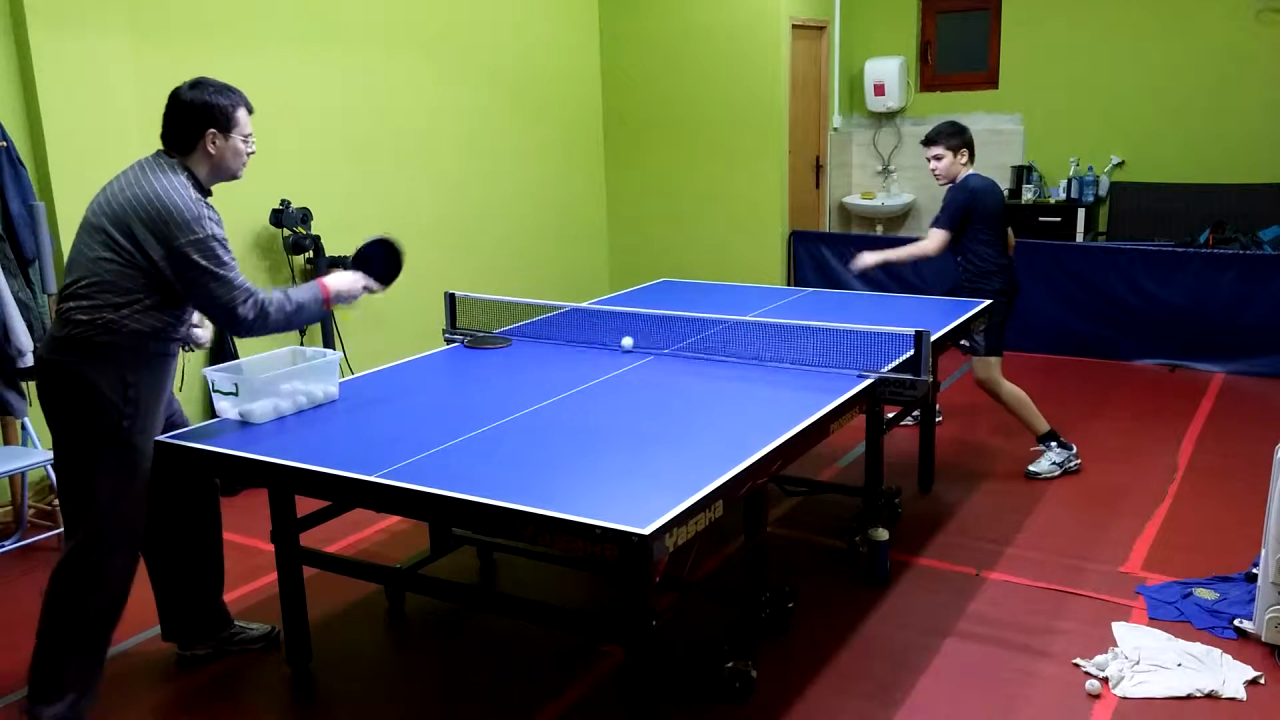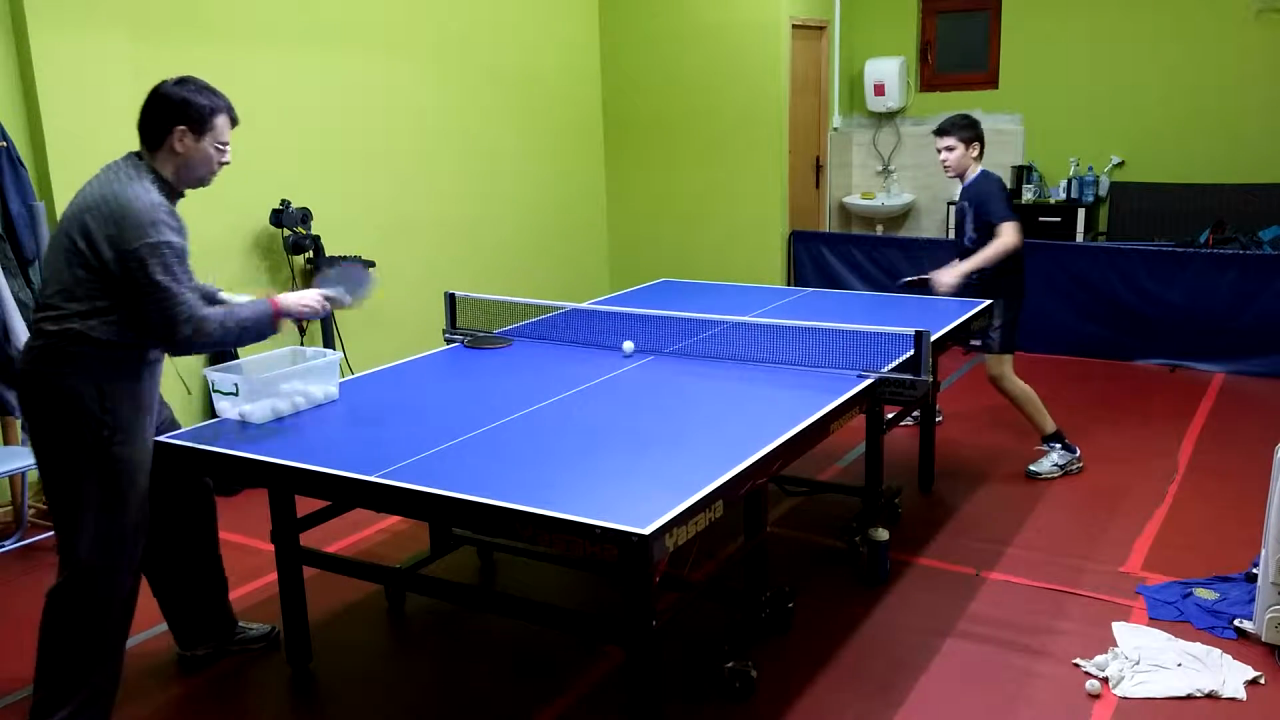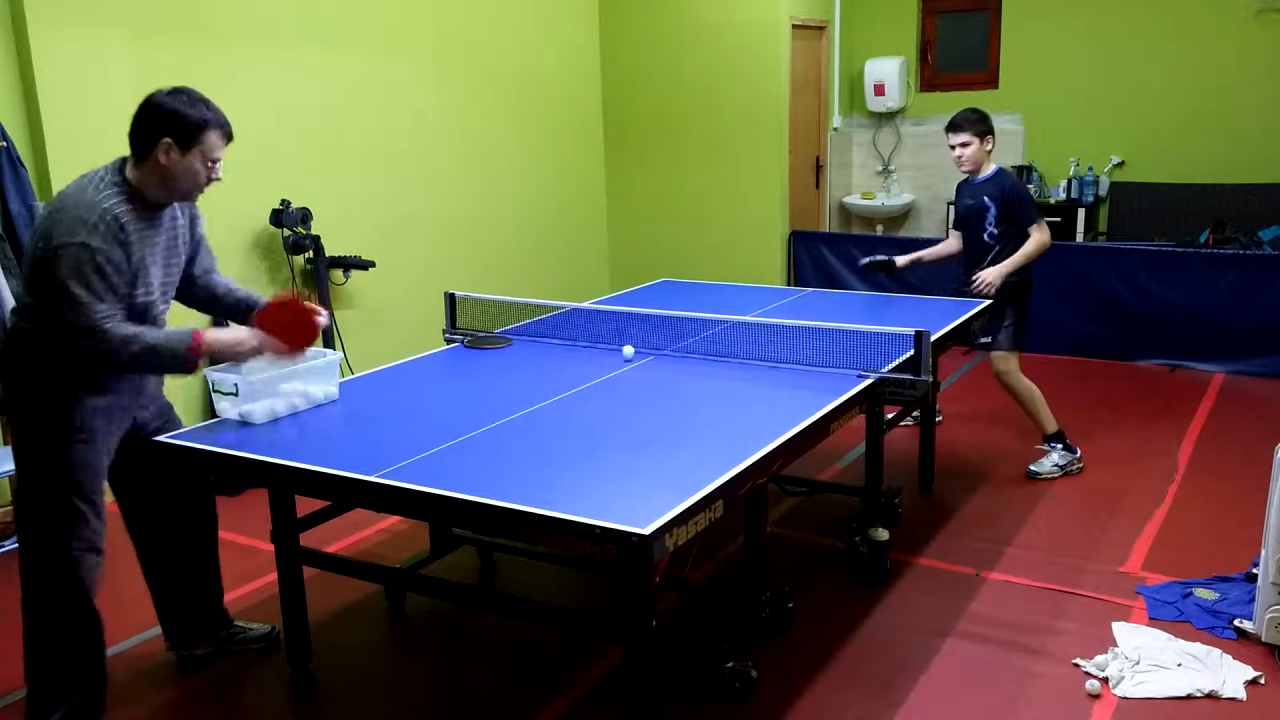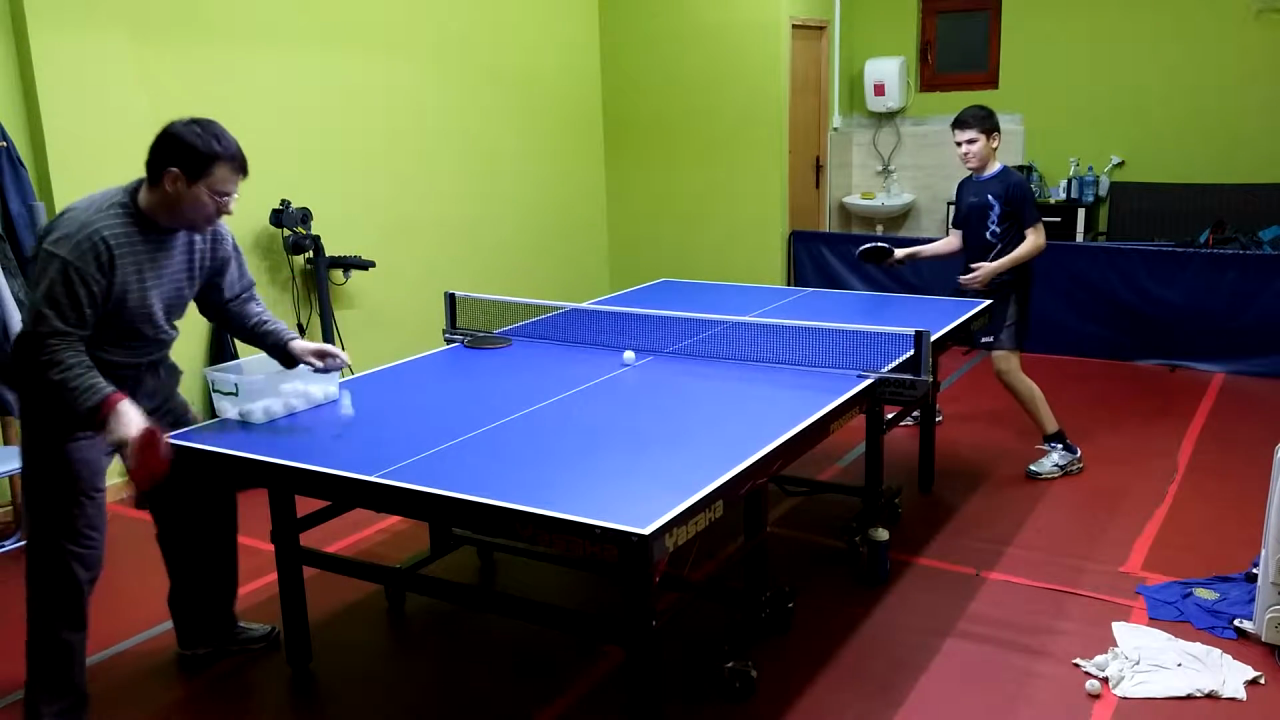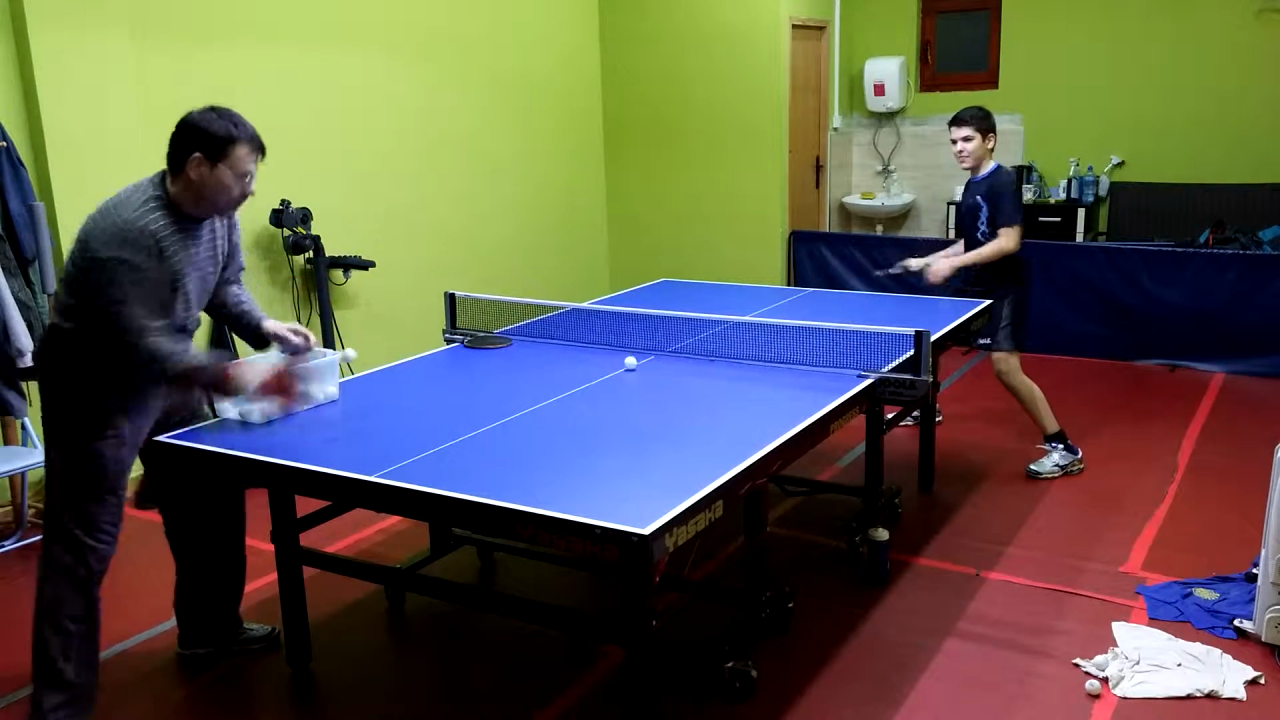
dt=0.2s
person 1, frame 1
left shoulder: (155, 182)
right shoulder: (179, 209)
right elbow: (243, 313)
left wrist: (192, 311)
right wrist: (326, 292)
left hip: (129, 371)
right hip: (100, 381)
left knee: (186, 498)
right knee: (104, 545)
left ankle: (201, 627)
person 1, frame 2
left shoulder: (152, 192)
right shoulder: (136, 210)
right elbow: (184, 329)
left wrist: (223, 302)
right wrist: (278, 312)
left hip: (127, 382)
right hip: (84, 393)
left knee: (181, 505)
right knee: (104, 559)
left ankle: (204, 629)
person 1, frame 3
left shoulder: (178, 206)
right shoulder: (87, 217)
left elbow: (198, 282)
right elbow: (91, 336)
left wrist: (264, 311)
right wrist: (203, 345)
left hip: (131, 384)
right hip: (60, 396)
left knee: (183, 502)
right knee: (70, 561)
left ankle: (199, 629)
person 1, frame 4
left shoulder: (207, 231)
right shoulder: (82, 236)
left elbow: (236, 301)
right elbow: (53, 349)
left wrist: (291, 347)
right wrist: (111, 409)
left hip: (148, 382)
right hip: (71, 397)
left knee: (205, 499)
right knee: (68, 557)
left ankle: (206, 628)
person 1, frame 5
left shoulder: (216, 217)
right shoulder: (129, 230)
left elbow: (224, 289)
right elbow: (142, 345)
left wrist: (268, 329)
right wrist: (227, 375)
left hip: (166, 381)
right hip: (93, 389)
left knee: (215, 495)
right knee: (82, 546)
left ankle: (209, 628)
person 2, frame 1
left shoulder: (962, 191)
right shoulder: (988, 188)
left elbow: (933, 246)
right elbow: (1008, 242)
left wrist: (878, 257)
left hip: (988, 293)
right hip: (983, 288)
left knee: (986, 376)
left ankle: (1060, 448)
person 2, frame 2
left shoulder: (986, 186)
right shoulder: (970, 188)
left elbow: (1009, 239)
left wrist: (958, 269)
right wrist: (952, 271)
left hip: (998, 292)
right hip: (977, 289)
left knee: (999, 373)
left ankle: (1062, 448)
person 2, frame 3
left shoulder: (1008, 185)
right shoulder: (963, 189)
left elbow: (1042, 237)
left wrist: (1004, 270)
right wrist: (912, 257)
left hip: (1005, 290)
right hip: (972, 287)
left knee: (1004, 368)
left ankle: (1063, 448)
person 2, frame 4
left shoulder: (1013, 183)
right shoulder: (965, 187)
left elbow: (1037, 240)
left wrist: (995, 268)
right wrist: (910, 251)
left hip: (1006, 289)
right hip: (971, 287)
left knee: (1005, 367)
left ankle: (1063, 448)
person 2, frame 5
left shoulder: (1002, 182)
right shoulder: (972, 185)
left elbow: (1009, 243)
left wrist: (952, 263)
right wrist: (930, 260)
left hip: (1002, 289)
right hip: (976, 287)
left knee: (1005, 368)
left ankle: (1064, 448)
